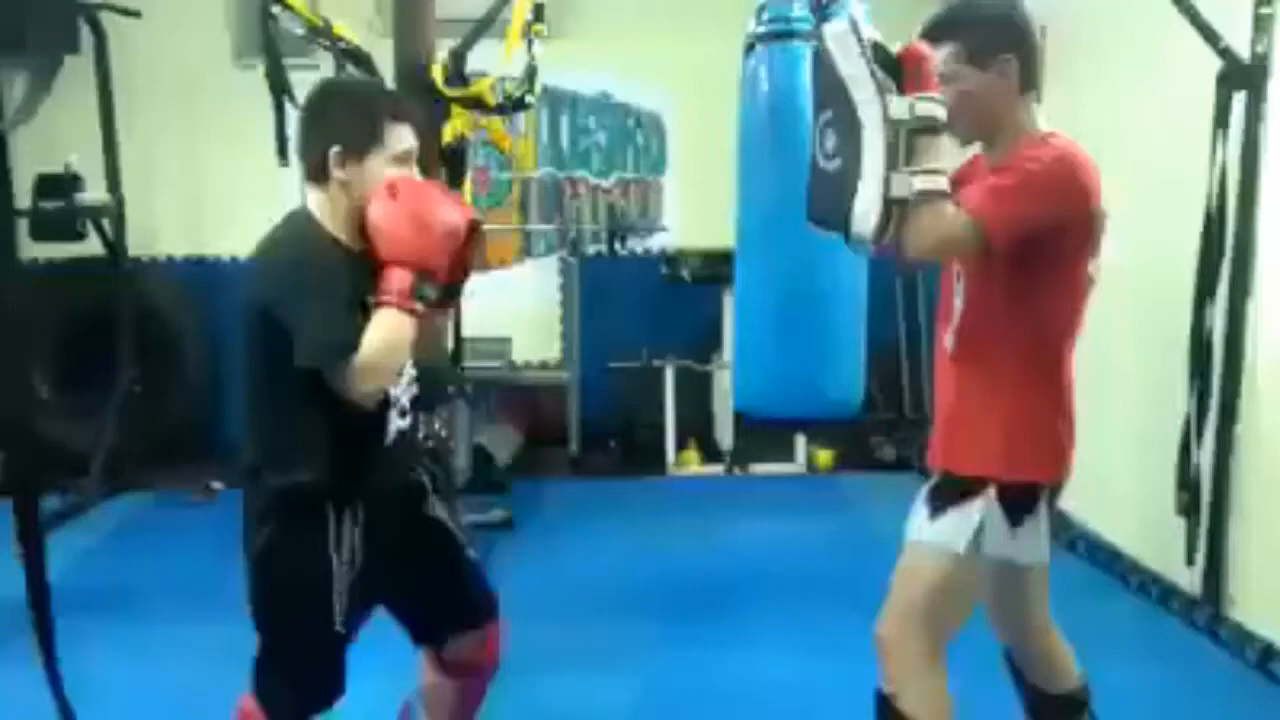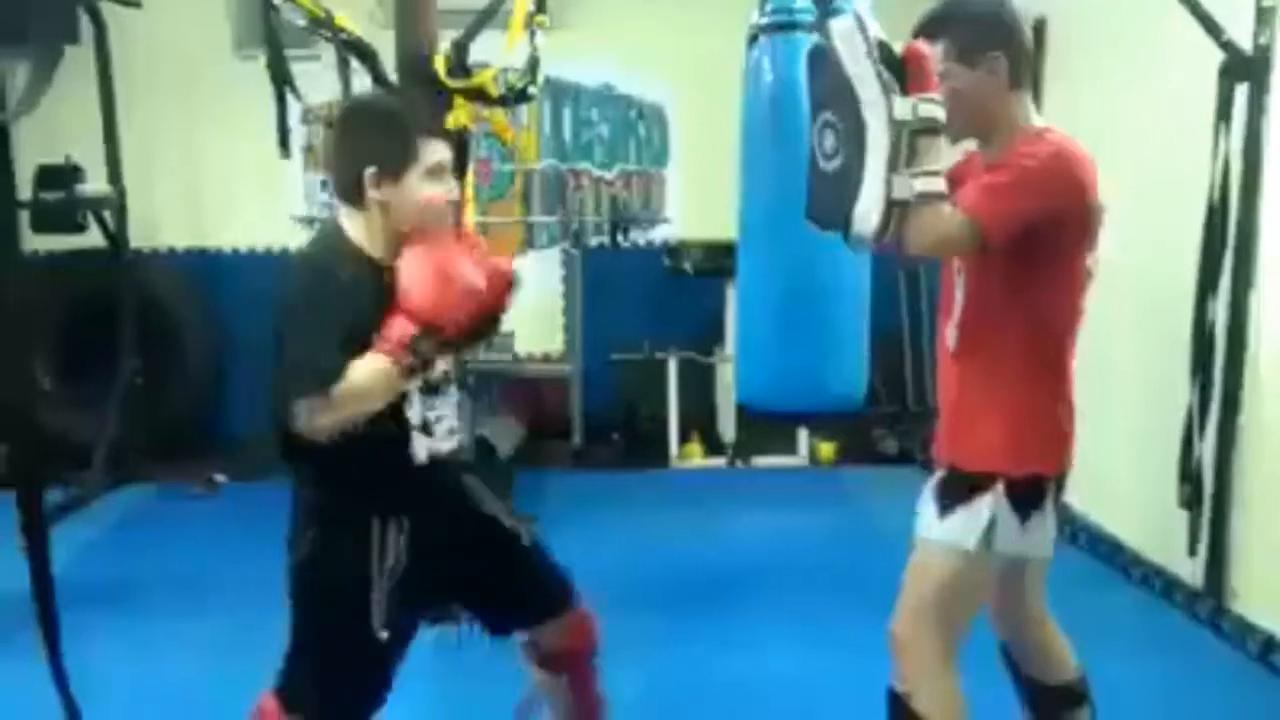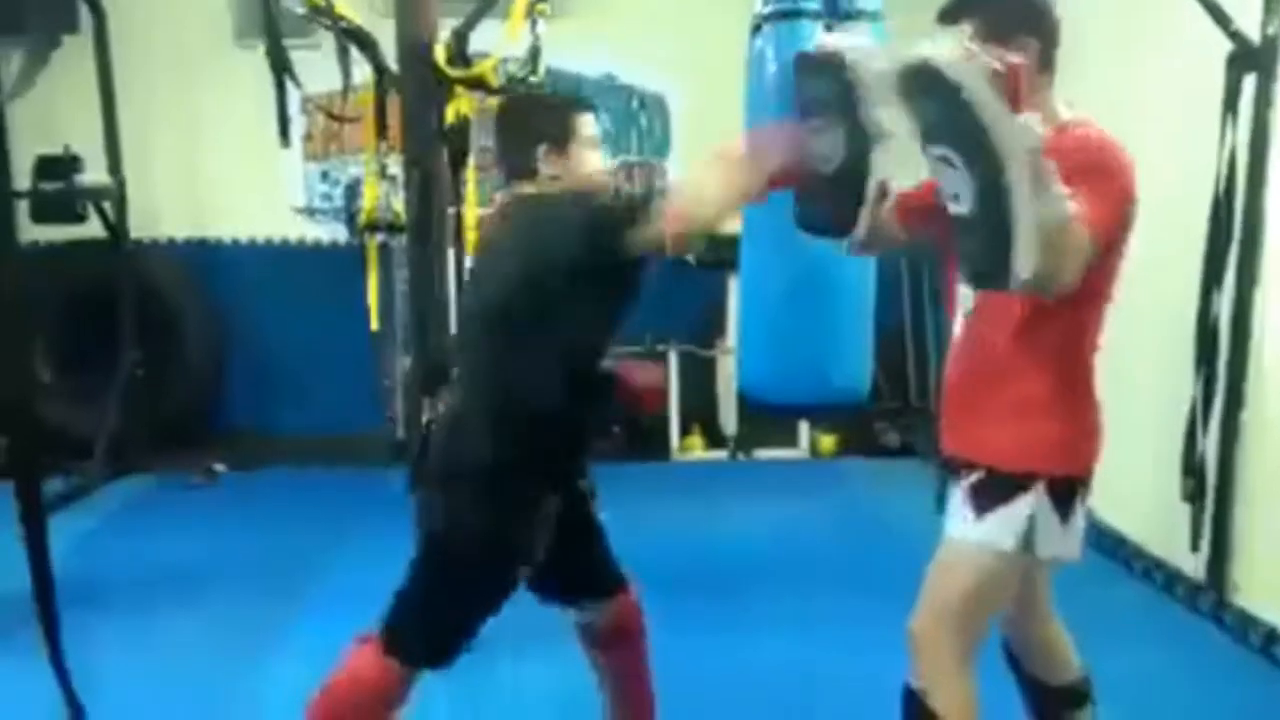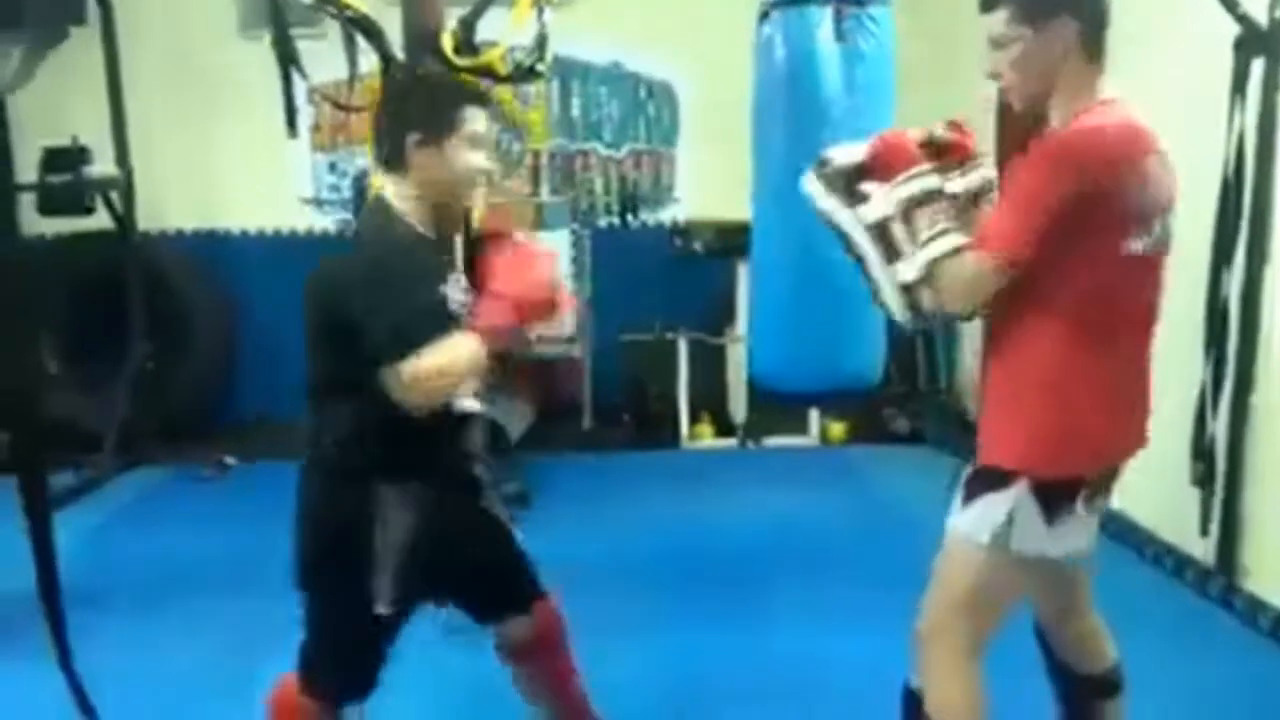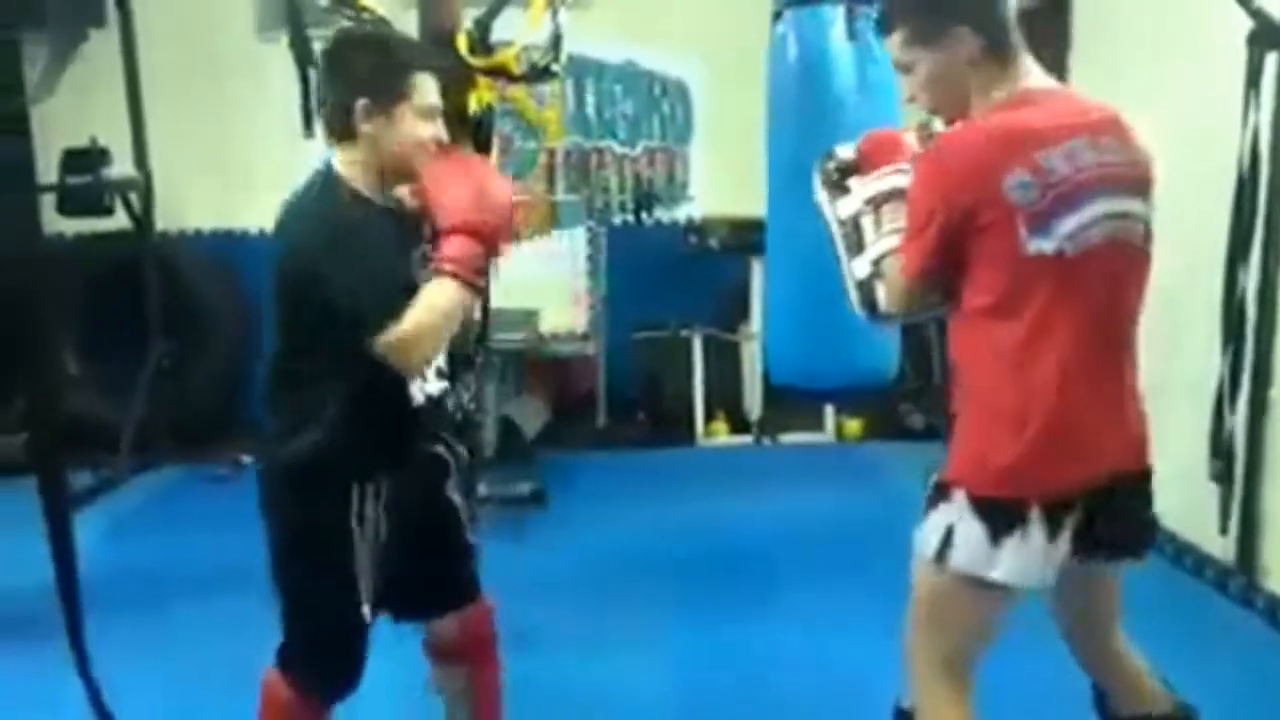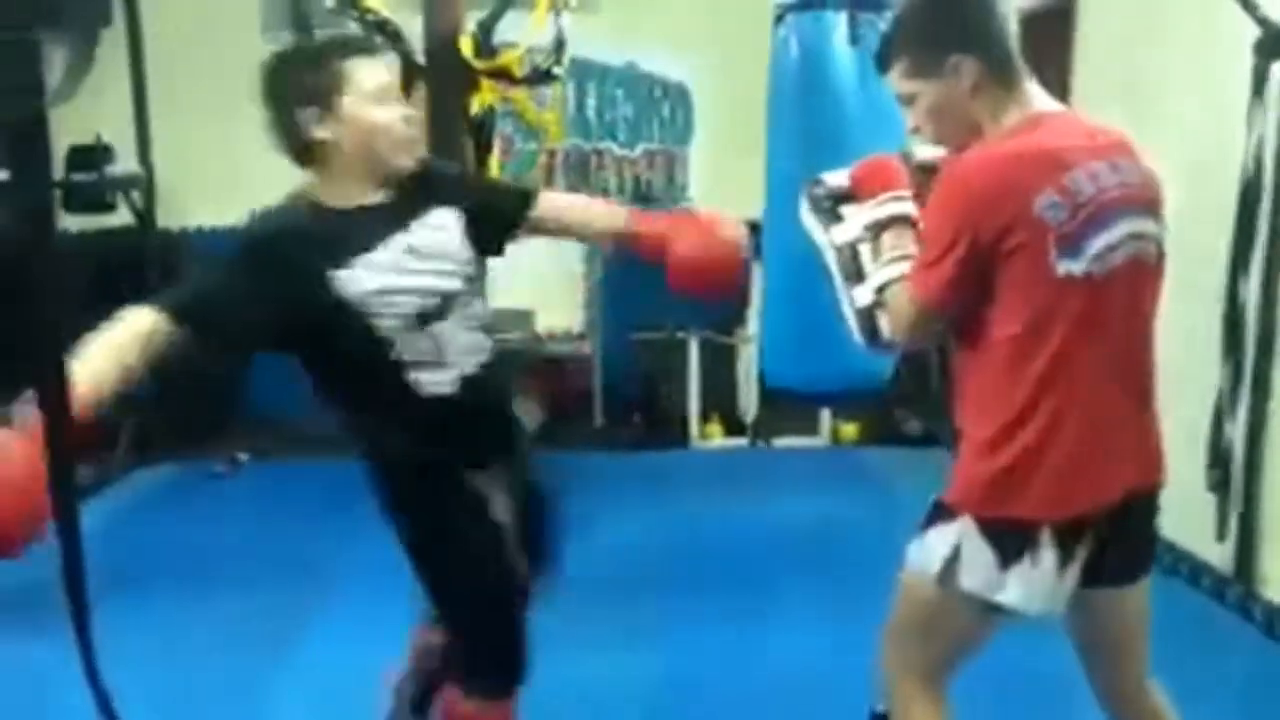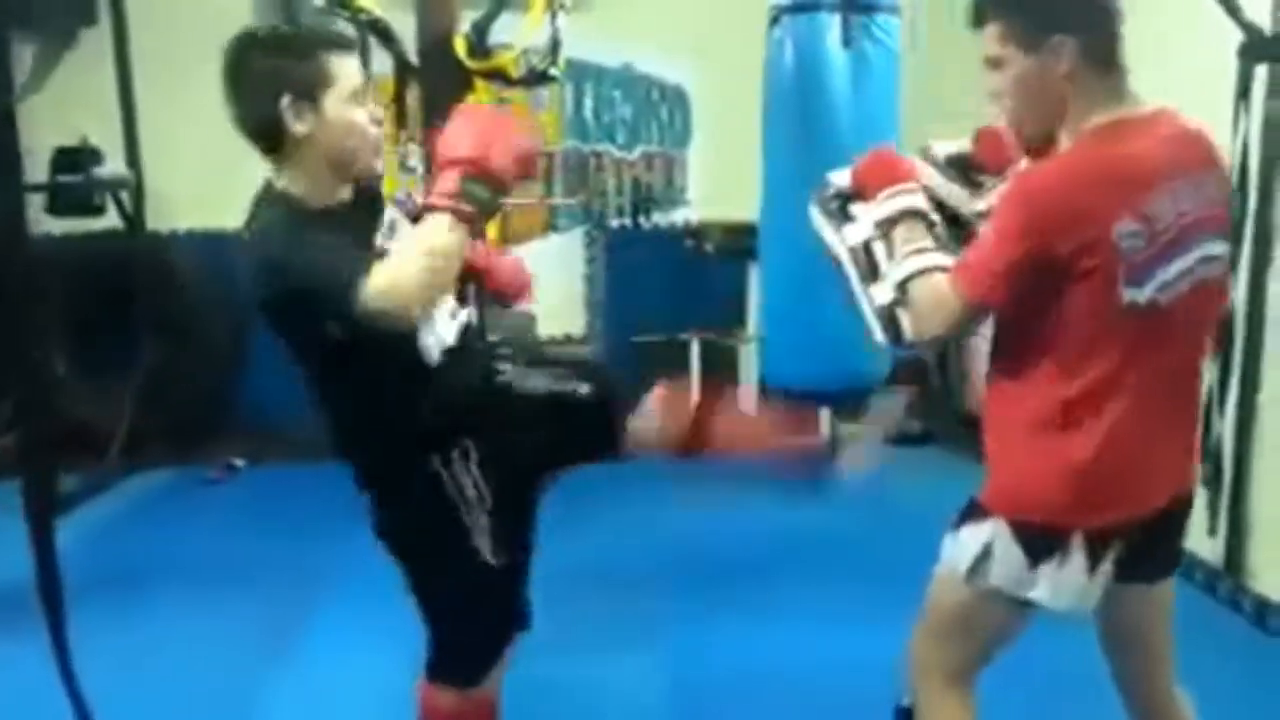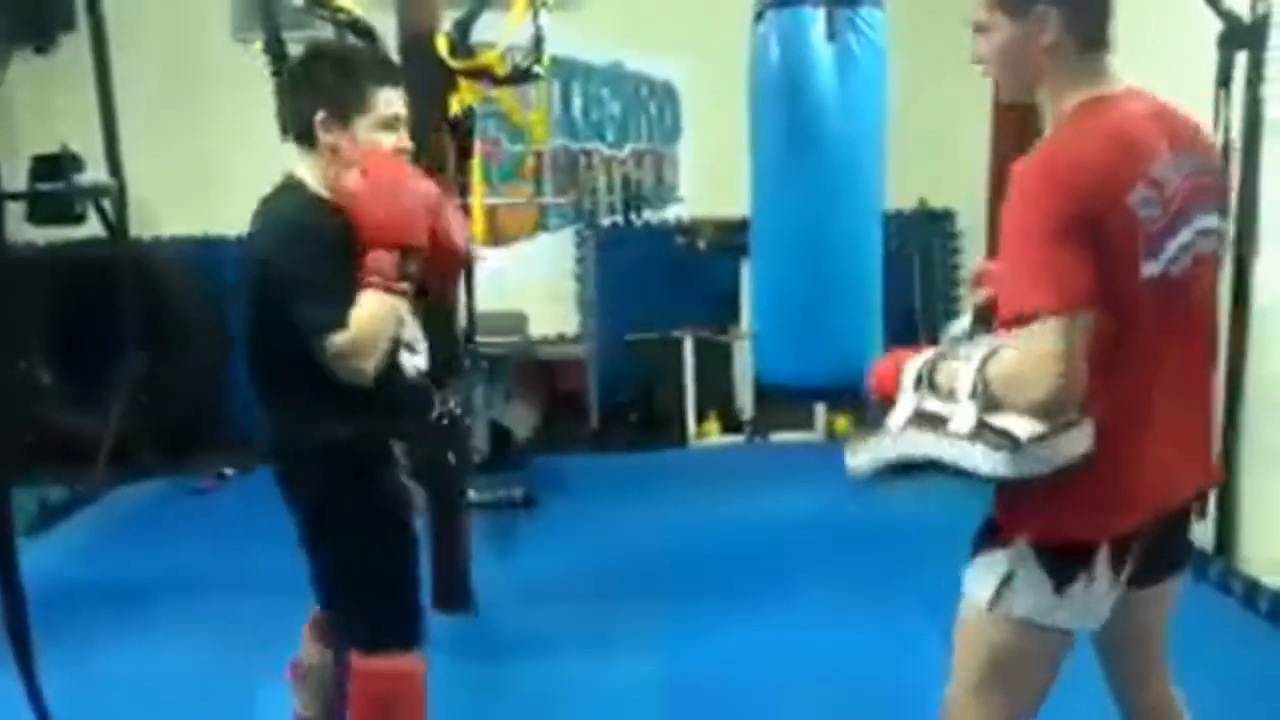
dt=0.4s
person 1, frame 1
left shoulder: (1053, 168)
right shoulder: (984, 171)
left elbow: (928, 240)
right elbow: (890, 234)
left hip: (1004, 452)
right hip: (986, 443)
left knee: (904, 639)
right knee: (1023, 625)
person 1, frame 2
left shoulder: (1047, 165)
right shoulder: (985, 168)
left elbow: (929, 239)
right elbow: (889, 231)
left hip: (1006, 448)
right hip: (989, 437)
left knee: (917, 637)
right knee: (1017, 618)
person 1, frame 3
left shoulder: (1089, 155)
left elbow: (1056, 272)
right elbow: (870, 232)
left hip: (1034, 445)
right hip: (979, 434)
left knee: (937, 638)
right knee: (1022, 612)
person 1, frame 4
left shoulder: (1071, 153)
right shoulder: (1127, 142)
left elbow: (963, 293)
left wrist: (916, 192)
right wrist: (955, 187)
left hip: (1042, 442)
right hip: (1090, 431)
left knee: (943, 641)
right knee: (1064, 611)
person 1, frame 5
left shoulder: (959, 154)
right shoulder: (1119, 139)
left elbow: (900, 295)
left hip: (1012, 463)
right hip: (1116, 451)
right knee: (1102, 645)
person 1, frame 6
left shoulder: (980, 178)
right shoulder: (1125, 161)
left elbow: (904, 326)
left wrist: (887, 212)
left hip: (1021, 488)
right hip: (1127, 475)
person 1, frame 7
left shoulder: (1057, 189)
right shoulder: (1200, 159)
left elbow: (936, 317)
left wrist: (900, 203)
left hip: (1051, 493)
right hip: (1158, 482)
person 1, frame 8
left shoulder: (1057, 169)
right shoulder: (1179, 136)
left elbow: (1047, 381)
left wrist: (946, 372)
left hip: (1079, 497)
right hip: (1165, 474)
person 2, frame 1
left shoulder: (363, 244)
right shoulder: (294, 261)
left elbow: (406, 348)
right elbow: (363, 376)
left wrist: (437, 272)
right wrist: (409, 277)
left hip: (388, 488)
right hip: (314, 510)
left knee: (471, 635)
person 2, frame 2
left shoulder: (409, 261)
right shoulder: (324, 281)
right elbow: (319, 416)
right wrist: (408, 335)
left hip: (443, 492)
right hip: (361, 522)
left knee: (564, 628)
person 2, frame 3
left shoulder: (524, 232)
right shoulder: (559, 227)
right elbow: (667, 223)
left wrist: (612, 372)
right wrist: (762, 165)
left hip: (534, 472)
right hip: (493, 485)
left knee: (614, 614)
right knee: (411, 644)
person 2, frame 4
left shoulder: (423, 237)
right shoulder: (374, 253)
right elbow: (418, 385)
left wrist: (504, 302)
right wrist: (497, 318)
left hip: (442, 478)
right hip: (369, 495)
left knee: (531, 623)
person 2, frame 5
left shoulder: (382, 208)
right shoulder: (328, 224)
left elbow: (424, 307)
right elbow: (410, 340)
left wrist: (465, 240)
right wrist: (465, 247)
left hip: (407, 460)
right hip: (335, 481)
left knee: (463, 620)
right knee: (321, 662)
person 2, frame 6
left shoulder: (431, 189)
right shoulder: (282, 247)
left elbow: (545, 210)
right elbow: (149, 326)
left wrist: (651, 230)
left hip: (486, 430)
right hip: (430, 468)
left knee: (470, 620)
right knee: (492, 659)
person 2, frame 7
left shoulder: (358, 193)
right shoulder: (284, 248)
right elbow: (398, 300)
left wrist: (468, 261)
right wrist: (459, 188)
left hip: (484, 386)
right hip: (427, 453)
left knee: (634, 417)
right knee: (470, 638)
person 2, frame 8
left shoulder: (343, 208)
right shoulder: (293, 229)
left elbow: (378, 325)
right elbow: (356, 355)
left wrist: (418, 245)
right wrist: (393, 253)
left hip: (348, 451)
right hip: (342, 459)
left knee: (343, 610)
right knee: (388, 624)
